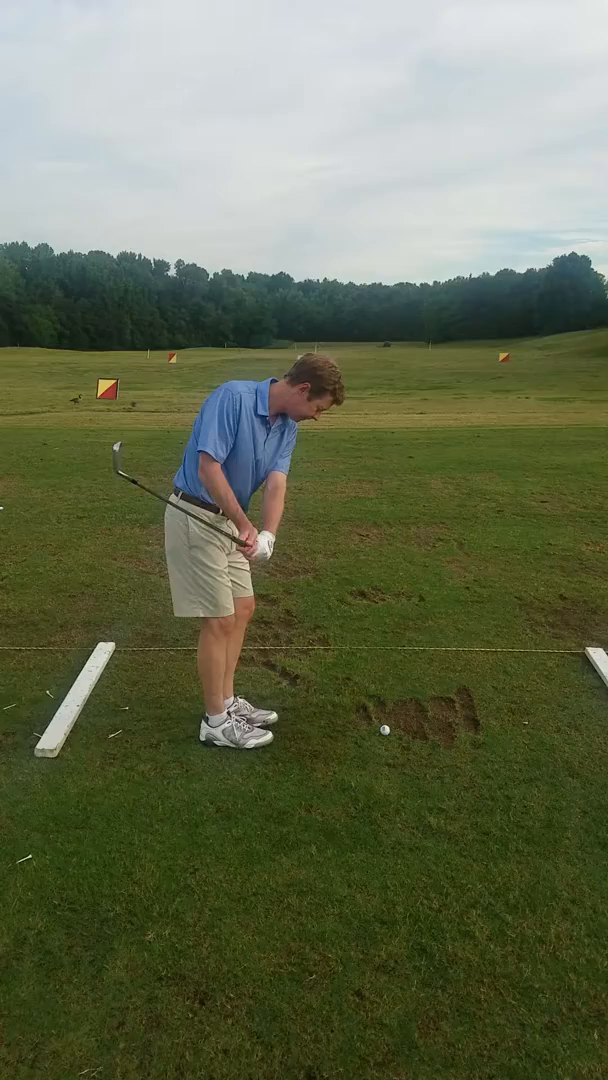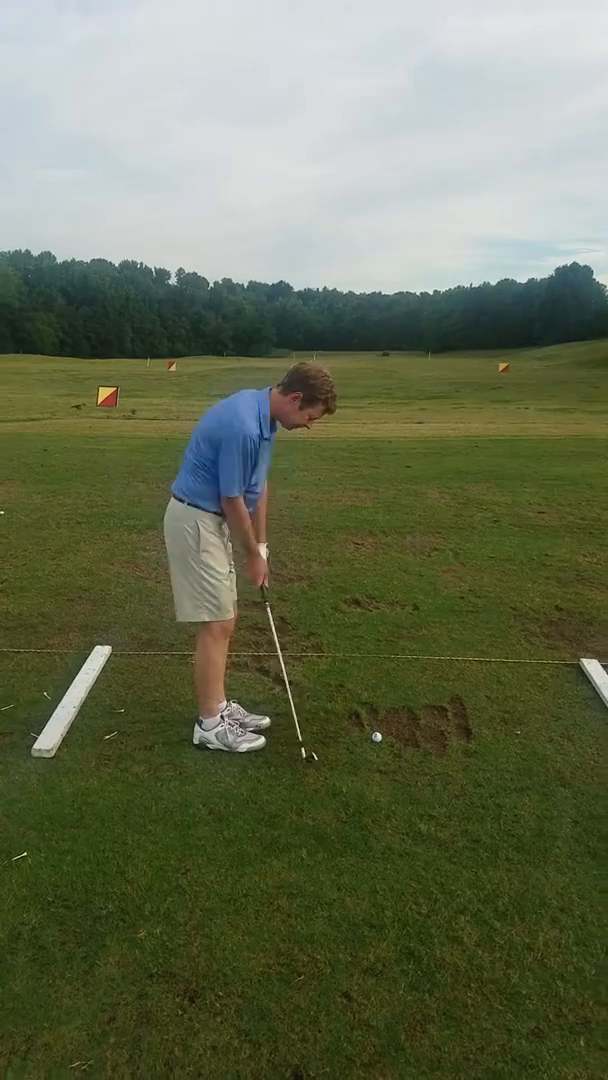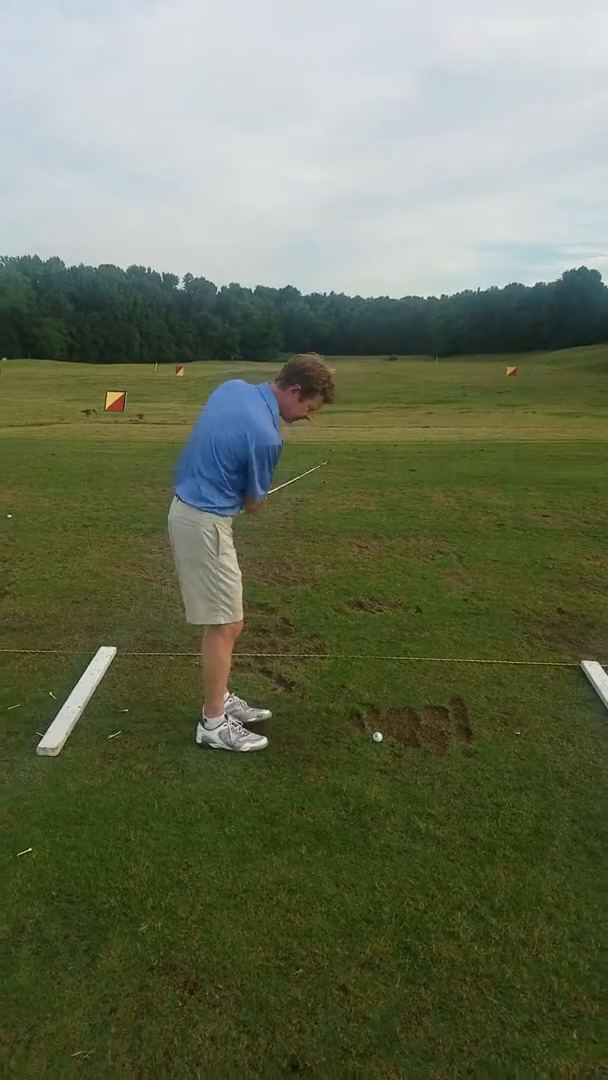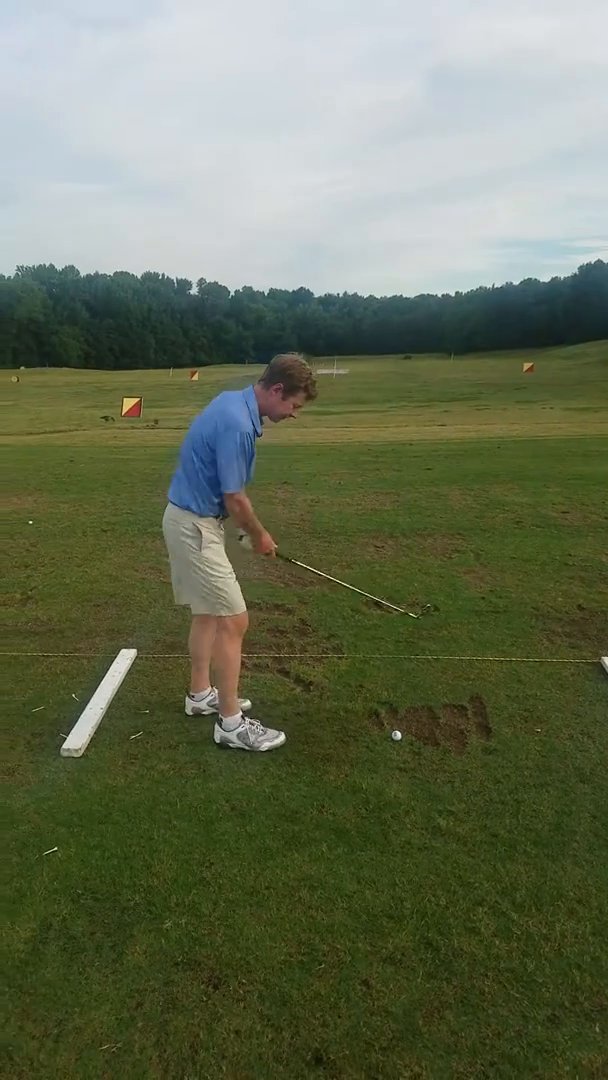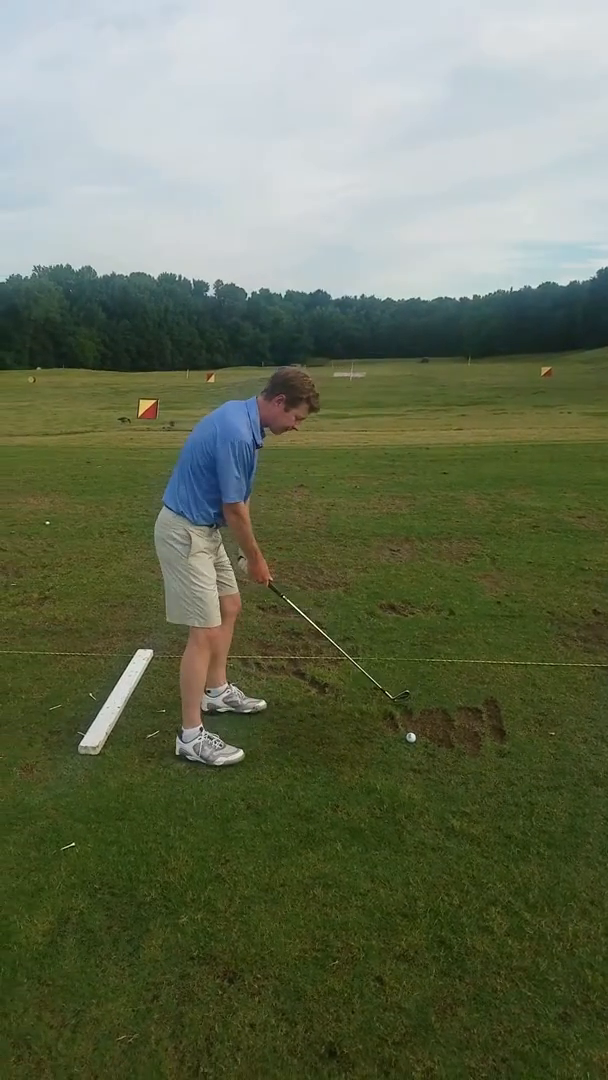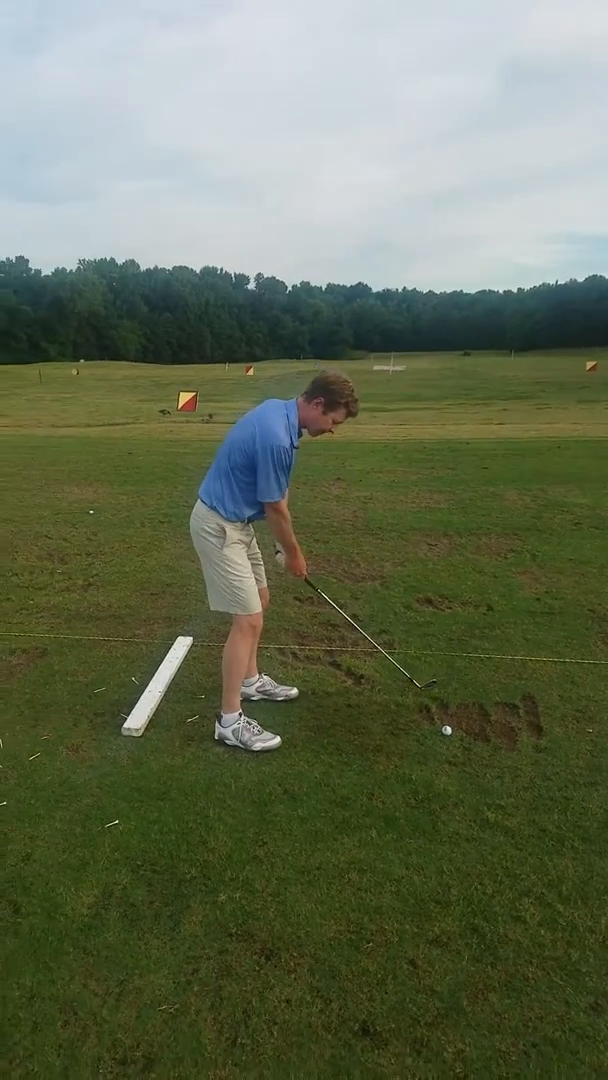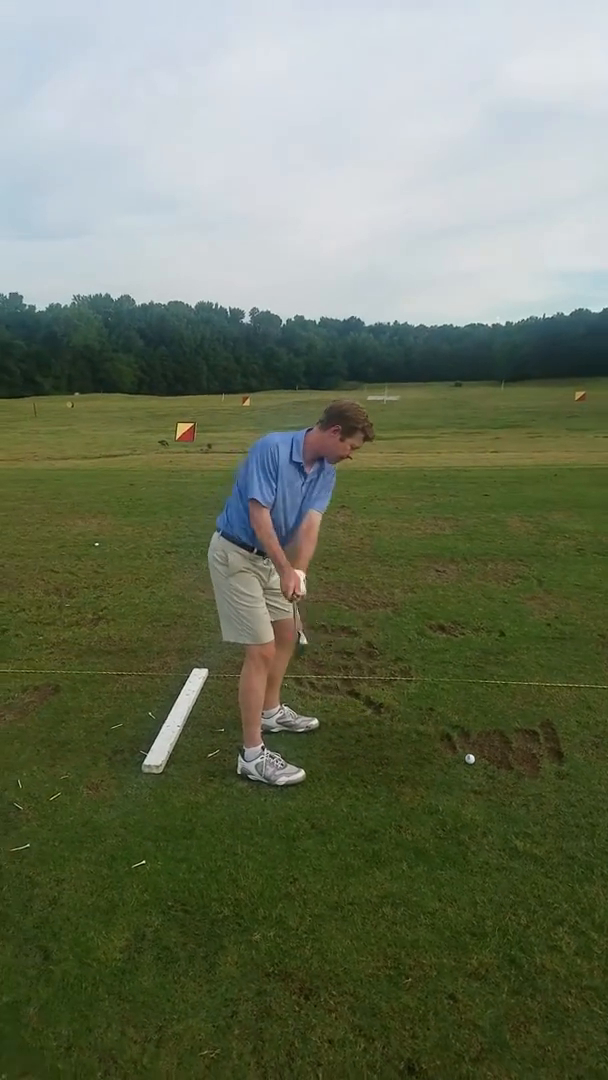
dt=0.4s
person 1, frame 1
left shoulder: (287, 427)
right shoulder: (233, 397)
left elbow: (276, 484)
right elbow: (208, 468)
left wrist: (268, 535)
right wrist: (244, 524)
left hip: (227, 519)
right hip: (196, 517)
left knee: (242, 610)
right knee: (219, 620)
left ankle: (227, 701)
right ankle: (216, 721)
person 1, frame 2
left shoulder: (256, 404)
right shoulder: (243, 428)
left elbow: (258, 487)
right elbow: (235, 502)
left wrist: (262, 546)
right wrist: (253, 557)
left hip: (210, 518)
right hip: (195, 521)
left knee: (223, 617)
right knee: (217, 623)
left ankle: (219, 705)
right ankle: (210, 724)
person 1, frame 3
left shoulder: (233, 387)
right shoulder: (265, 436)
right elbow: (252, 500)
right wrist: (247, 499)
left hip: (188, 509)
right hip: (206, 524)
left knee: (219, 616)
right knee: (226, 624)
left ankle: (219, 699)
right ankle: (214, 723)
person 1, frame 4
left shoulder: (234, 402)
right shoulder: (238, 425)
right elbow: (233, 498)
left wrist: (250, 530)
right wrist: (260, 536)
left hip: (197, 519)
right hip: (195, 527)
left knee: (209, 613)
right knee: (234, 620)
left ankle: (201, 693)
right ankle: (230, 721)
person 1, frame 5
left shoulder: (238, 411)
right shoulder: (238, 436)
right elbow: (235, 509)
left wrist: (249, 553)
right wrist: (255, 559)
left hip: (202, 527)
right hip: (185, 532)
left knee: (229, 606)
right knee: (205, 631)
left ankle: (217, 690)
right ankle: (191, 735)
person 1, frame 6
left shoulder: (279, 410)
right shoulder: (275, 438)
left elbow: (278, 492)
right elbow: (275, 507)
left wrist: (286, 545)
right wrist: (294, 553)
left hip: (236, 521)
right hip: (219, 526)
left knee: (258, 599)
right knee: (248, 618)
left ankle: (250, 680)
right ankle: (230, 720)
person 1, frame 7
left shoulder: (326, 473)
right shoulder: (271, 447)
left elbow: (312, 522)
right elbow: (258, 511)
left wrist: (299, 572)
right wrist: (284, 570)
left hip: (268, 556)
right hip: (236, 554)
left knee: (287, 630)
right knee: (262, 650)
left ankle: (271, 711)
right ankle: (252, 755)
